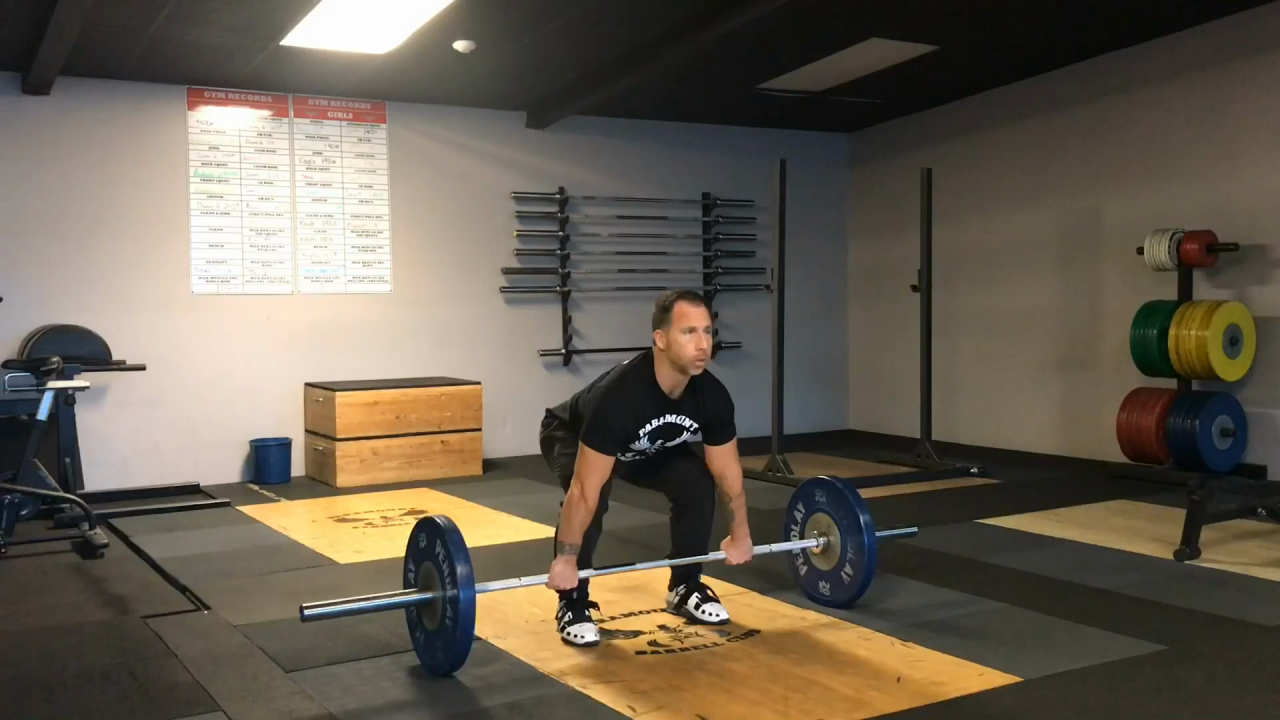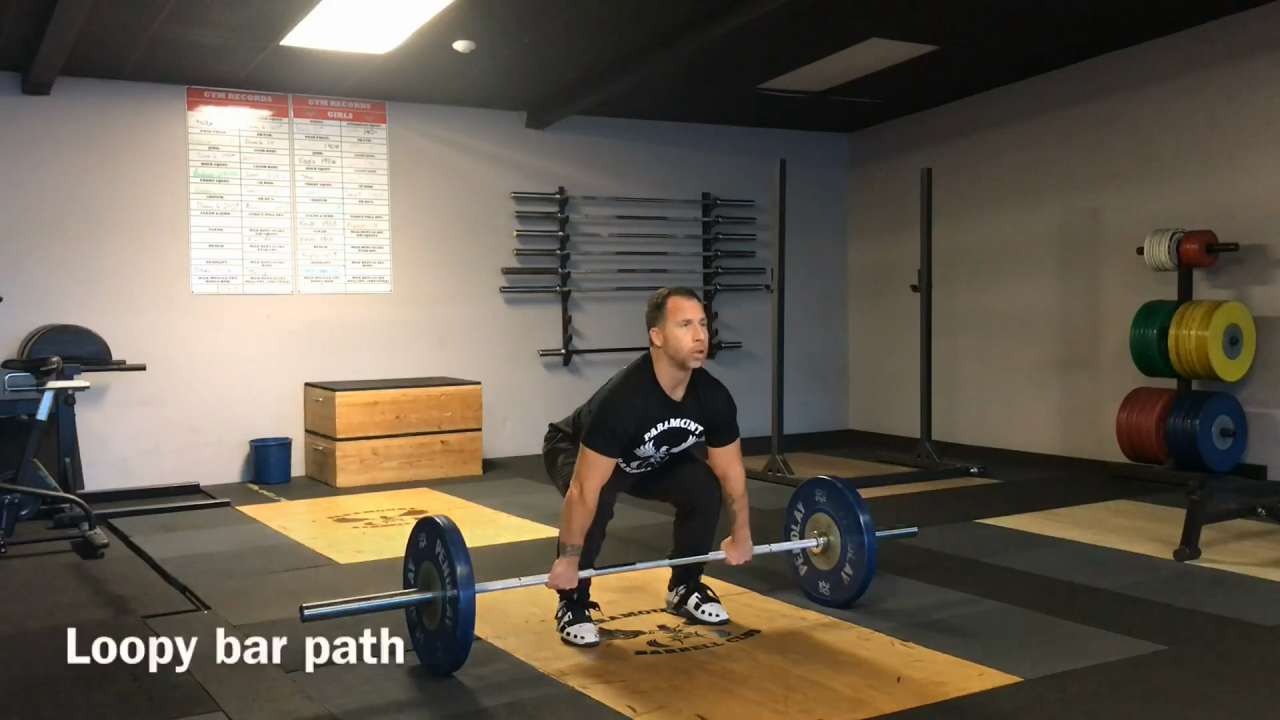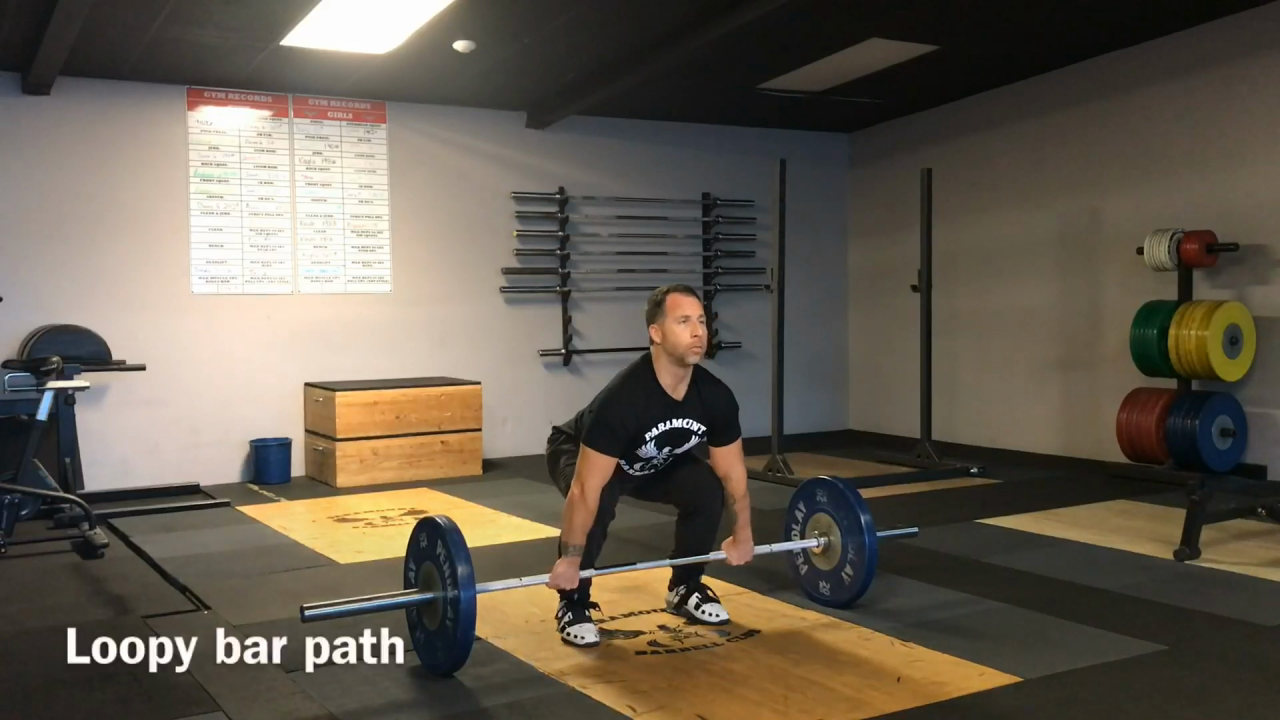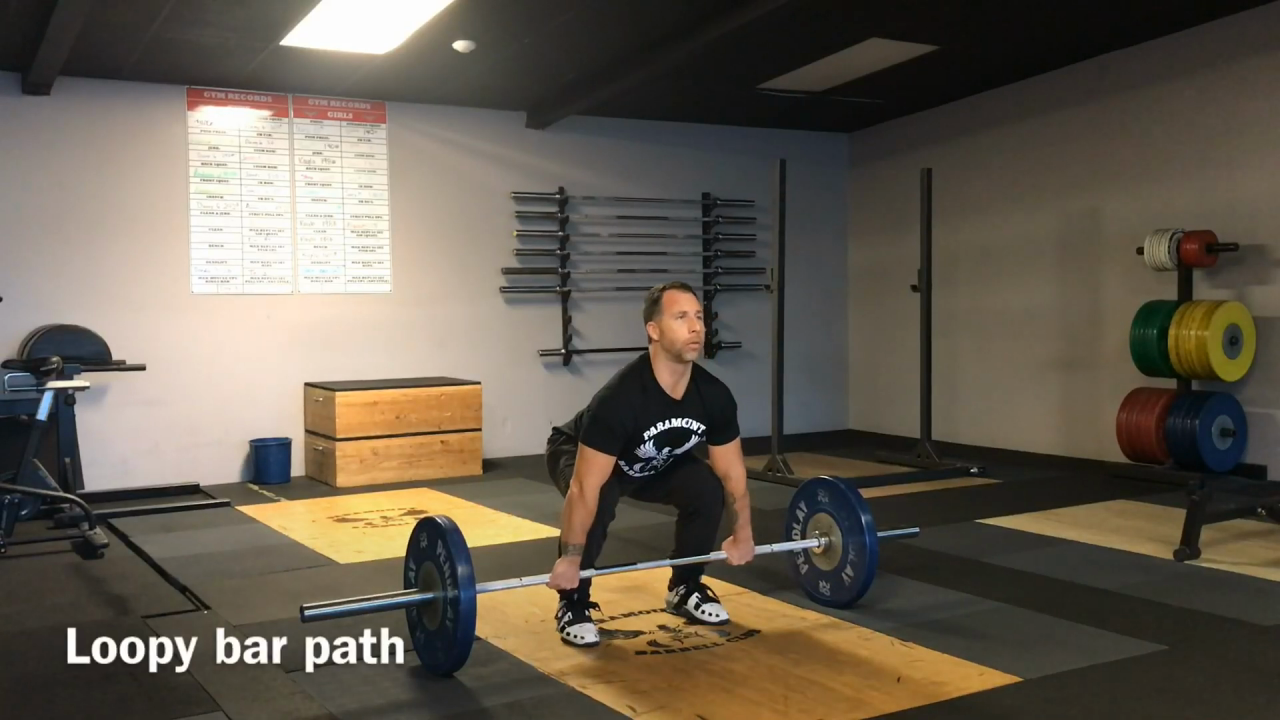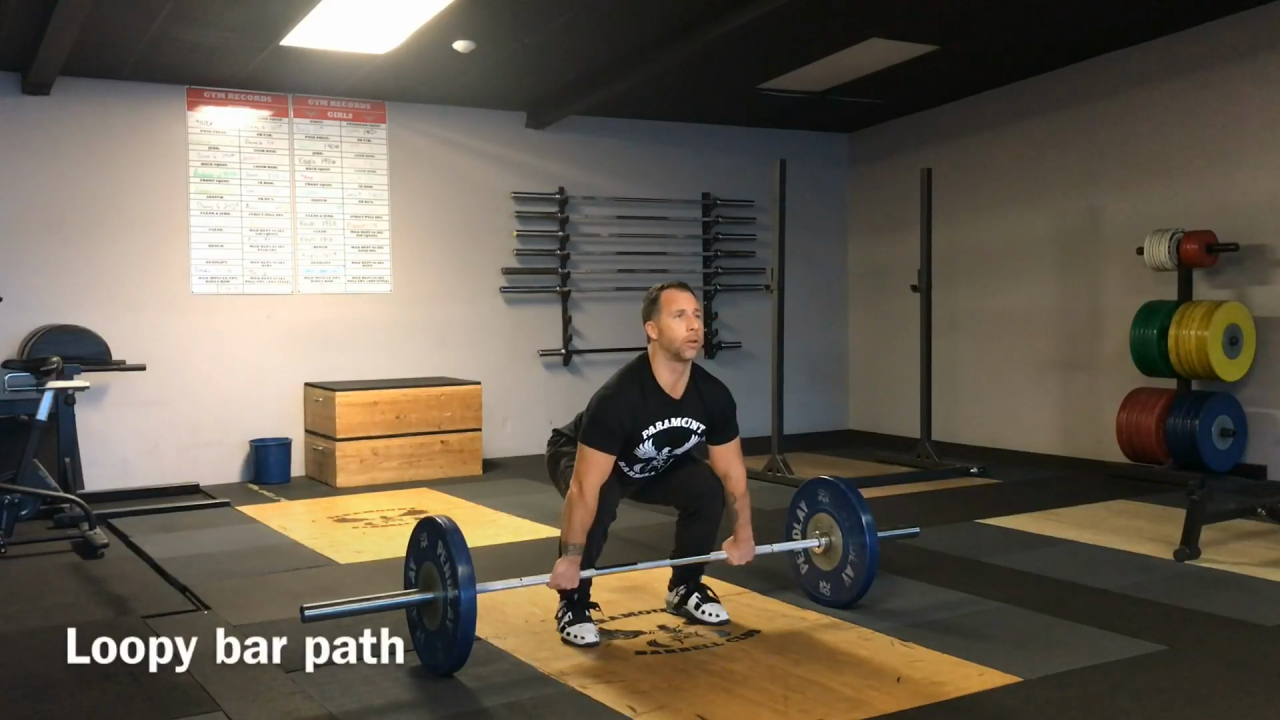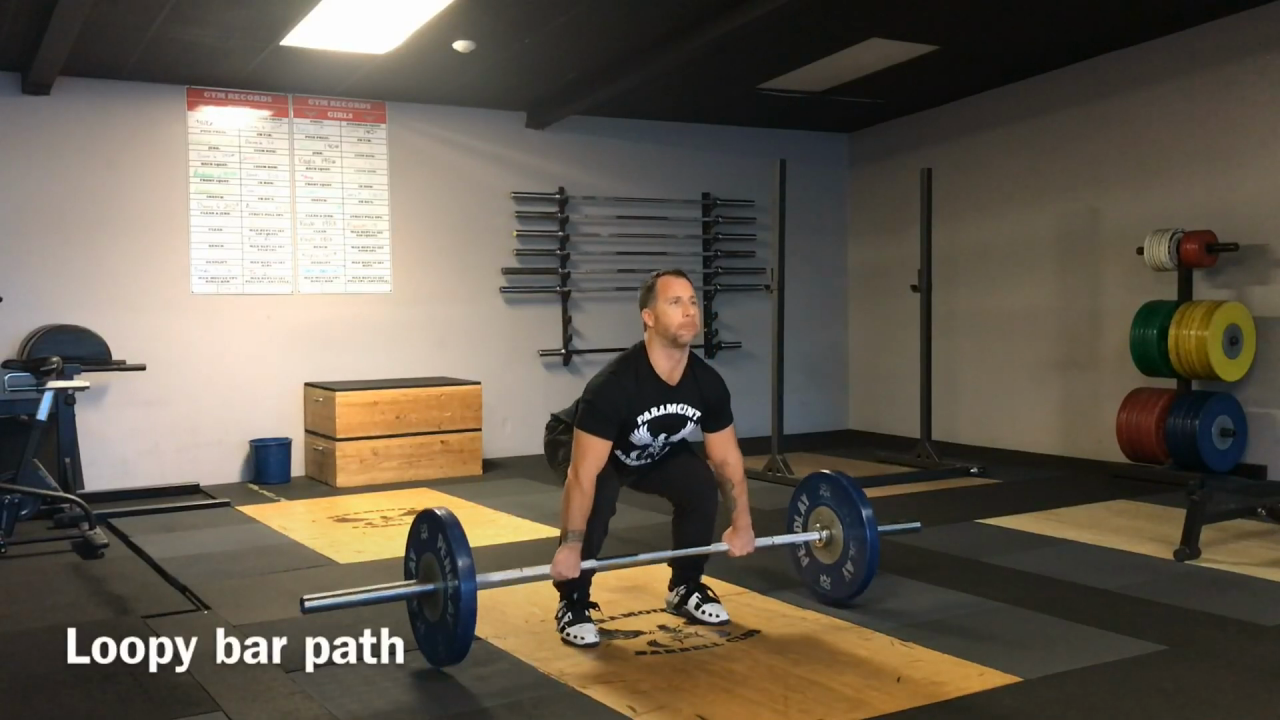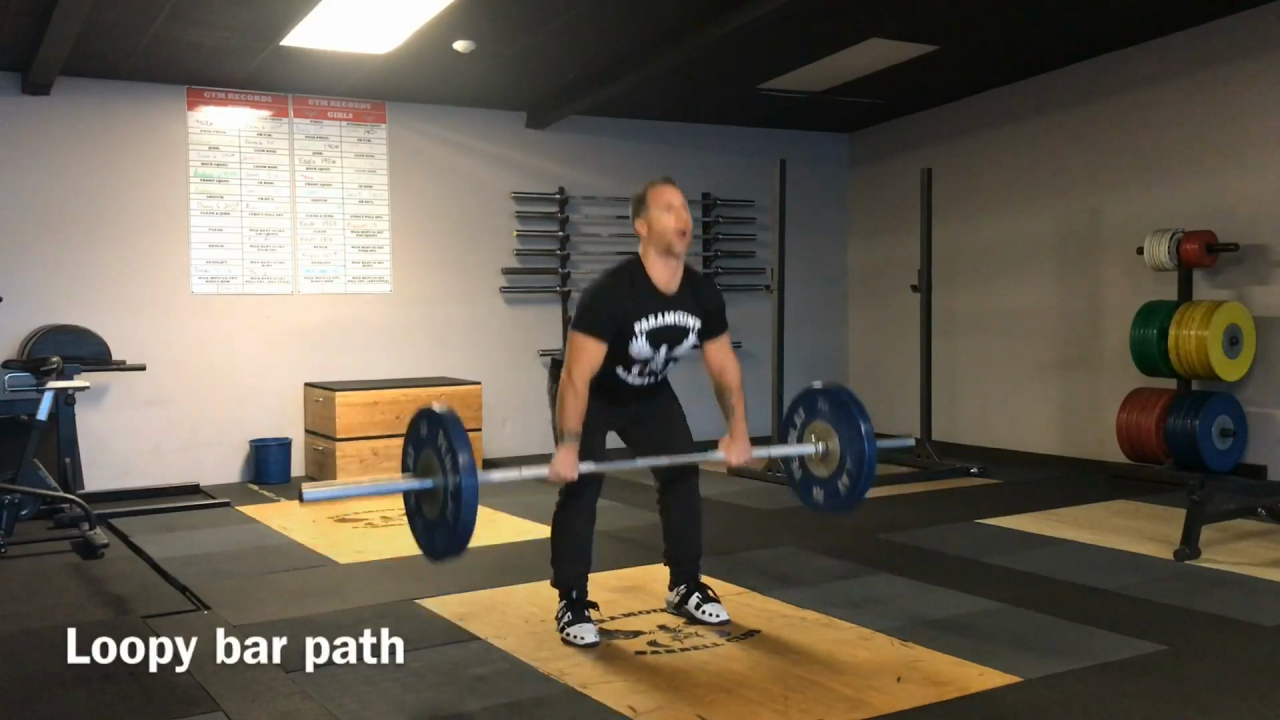
dt=0.4s
person 1, frame 1
left shoulder: (712, 395)
right shoulder: (620, 394)
left elbow: (727, 472)
right elbow: (585, 489)
left wrist: (739, 535)
right wrist: (566, 559)
right hip: (571, 434)
left knee: (697, 485)
right knee: (592, 500)
left ankle: (685, 588)
right ankle: (572, 603)
person 1, frame 2
left shoulder: (714, 397)
right shoulder: (622, 398)
left elbow: (731, 473)
right elbow: (584, 490)
left wrist: (741, 536)
right wrist: (568, 560)
left hip: (649, 458)
right hip: (574, 448)
left knee: (705, 488)
right knee: (597, 504)
left ankle: (685, 588)
right ankle: (573, 604)
person 1, frame 3
left shoulder: (715, 396)
right shoulder: (622, 398)
left elbow: (732, 473)
right elbow: (586, 490)
left wrist: (742, 536)
right wrist: (569, 560)
left hip: (653, 461)
right hip: (577, 452)
left knee: (707, 489)
right knee: (598, 505)
left ankle: (685, 589)
right ankle: (572, 604)
person 1, frame 4
left shoulder: (714, 395)
right shoulder: (620, 398)
left elbow: (732, 472)
right elbow: (585, 489)
left wrist: (742, 536)
right wrist: (569, 560)
left hip: (654, 462)
right hip: (577, 453)
left knee: (707, 490)
right knee: (598, 504)
left ankle: (685, 589)
right ankle: (573, 604)
person 1, frame 5
left shoulder: (713, 395)
right shoulder: (619, 398)
left elbow: (731, 471)
right elbow: (585, 488)
left wrist: (743, 535)
right wrist: (570, 559)
left hip: (654, 464)
right hip: (576, 456)
left knee: (707, 490)
right knee: (598, 505)
left ankle: (685, 589)
right ankle: (573, 604)
person 1, frame 6
left shoulder: (707, 384)
right shoulder: (615, 385)
left elbow: (728, 460)
right elbow: (583, 475)
left wrist: (742, 525)
right wrist: (570, 547)
right hip: (576, 443)
left knee: (700, 486)
right knee: (598, 501)
left ankle: (685, 588)
right ankle: (573, 605)
person 1, frame 7
left shoulder: (703, 294)
right shoulder: (611, 292)
left elbow: (725, 367)
right elbow: (578, 376)
left wrist: (738, 432)
right wrist: (567, 447)
left hip: (648, 393)
right hip: (592, 393)
left knee: (682, 475)
right knee: (581, 485)
left ankle: (685, 587)
right ankle: (572, 603)
